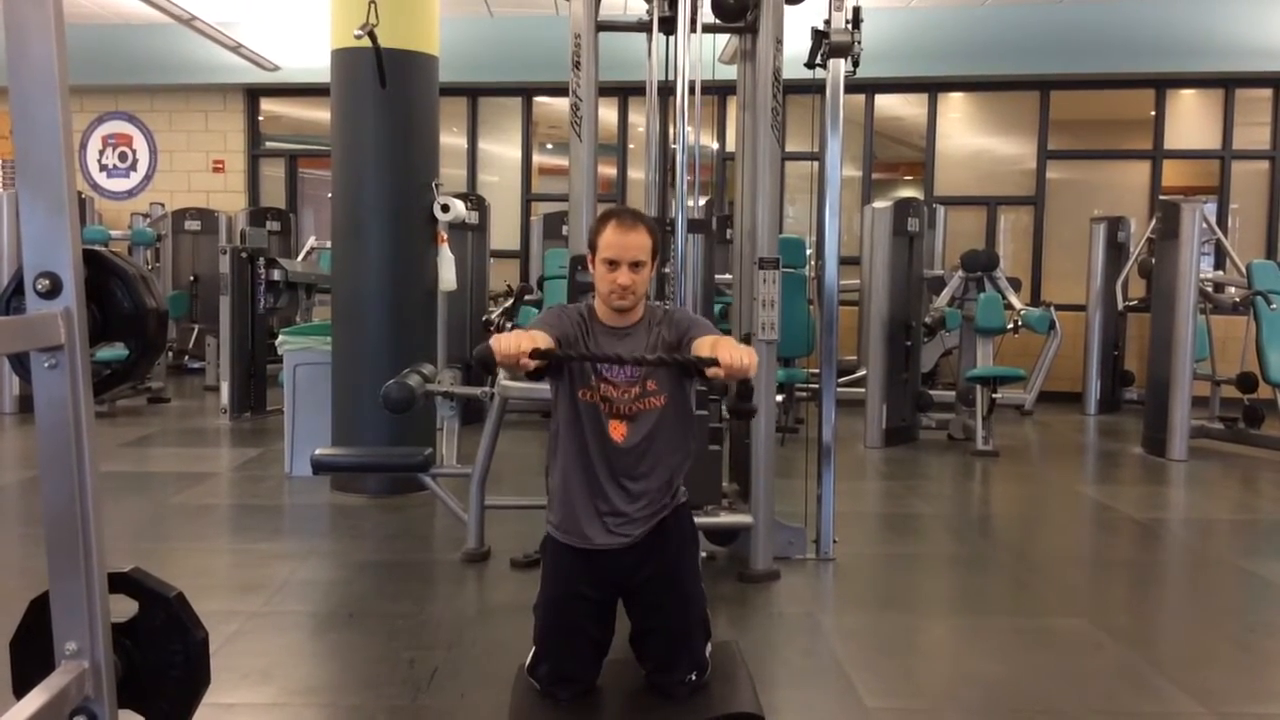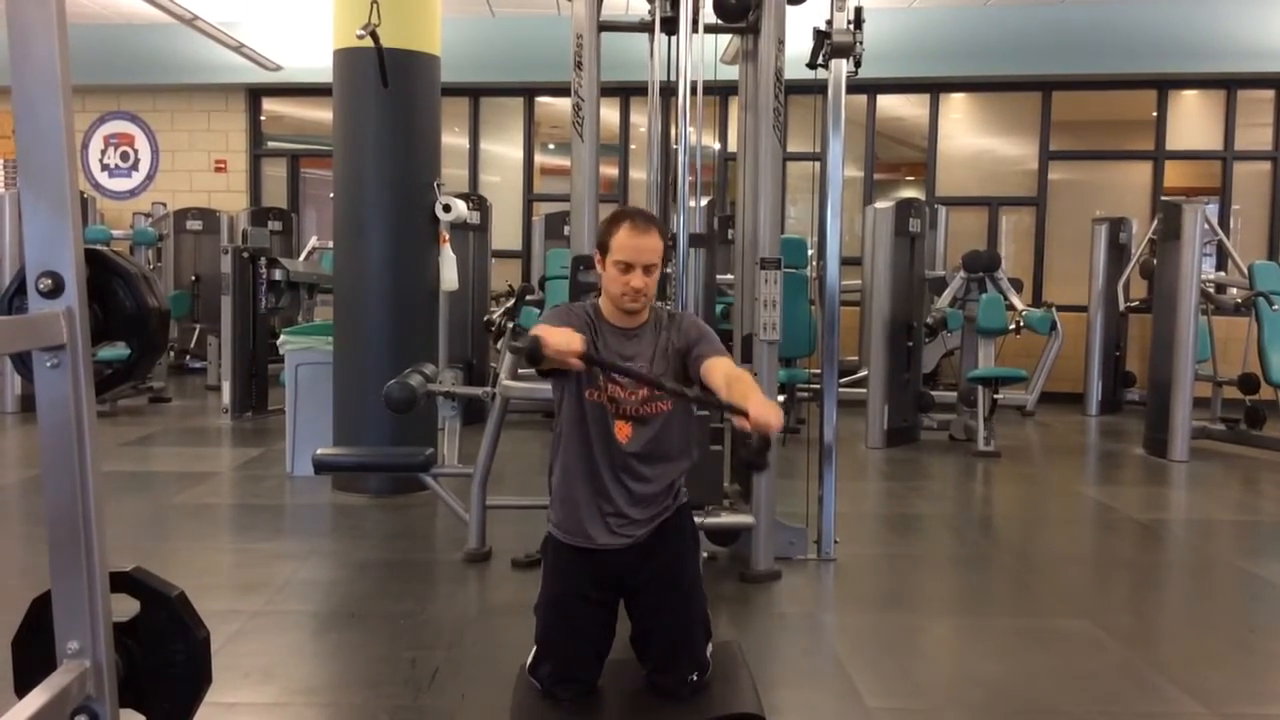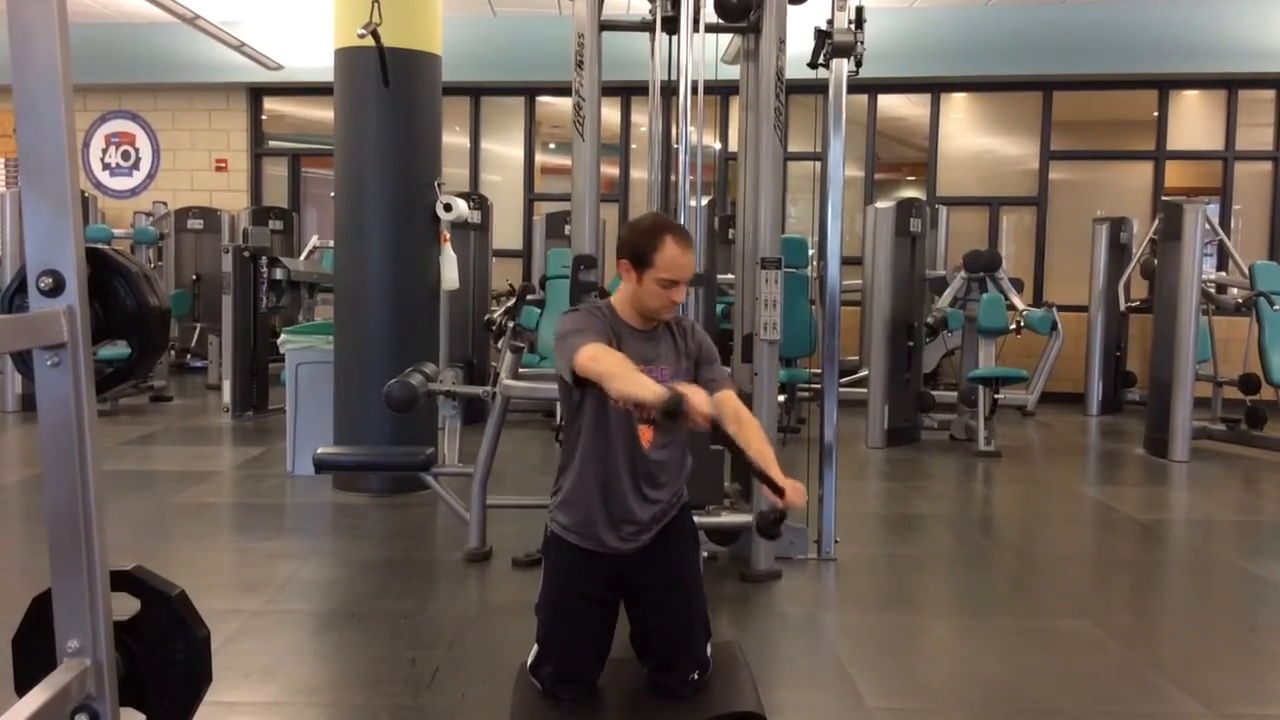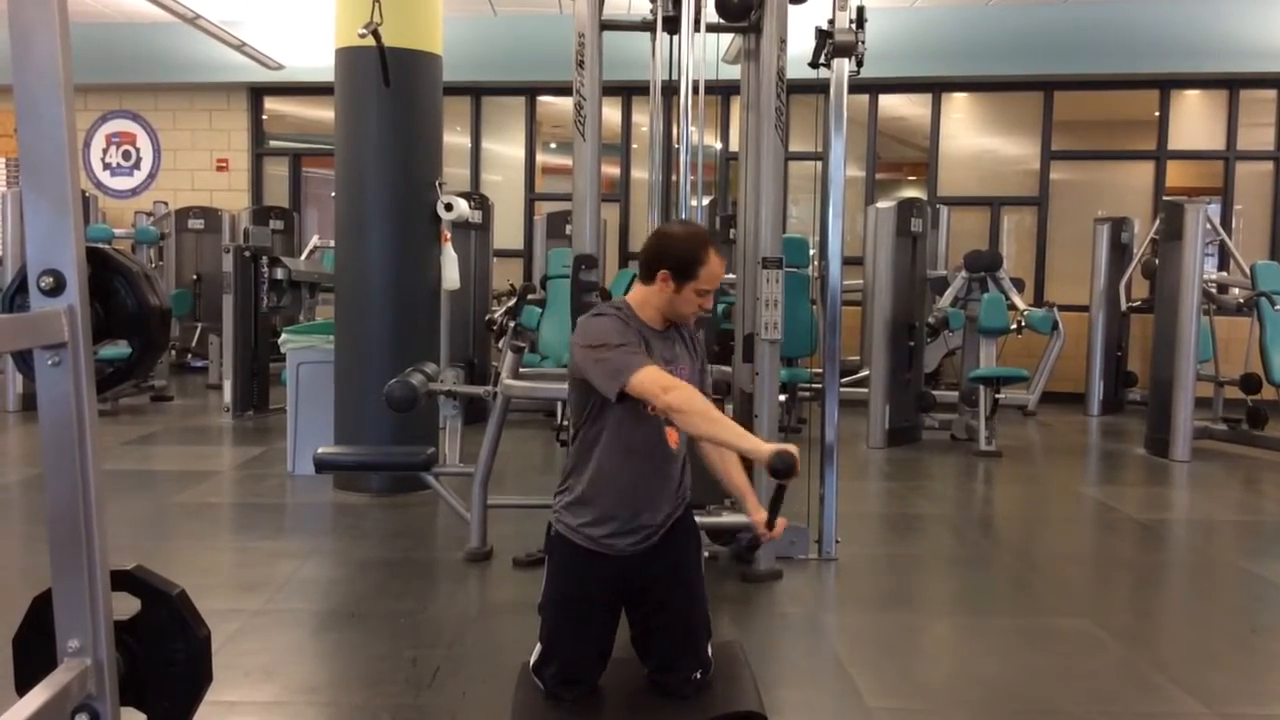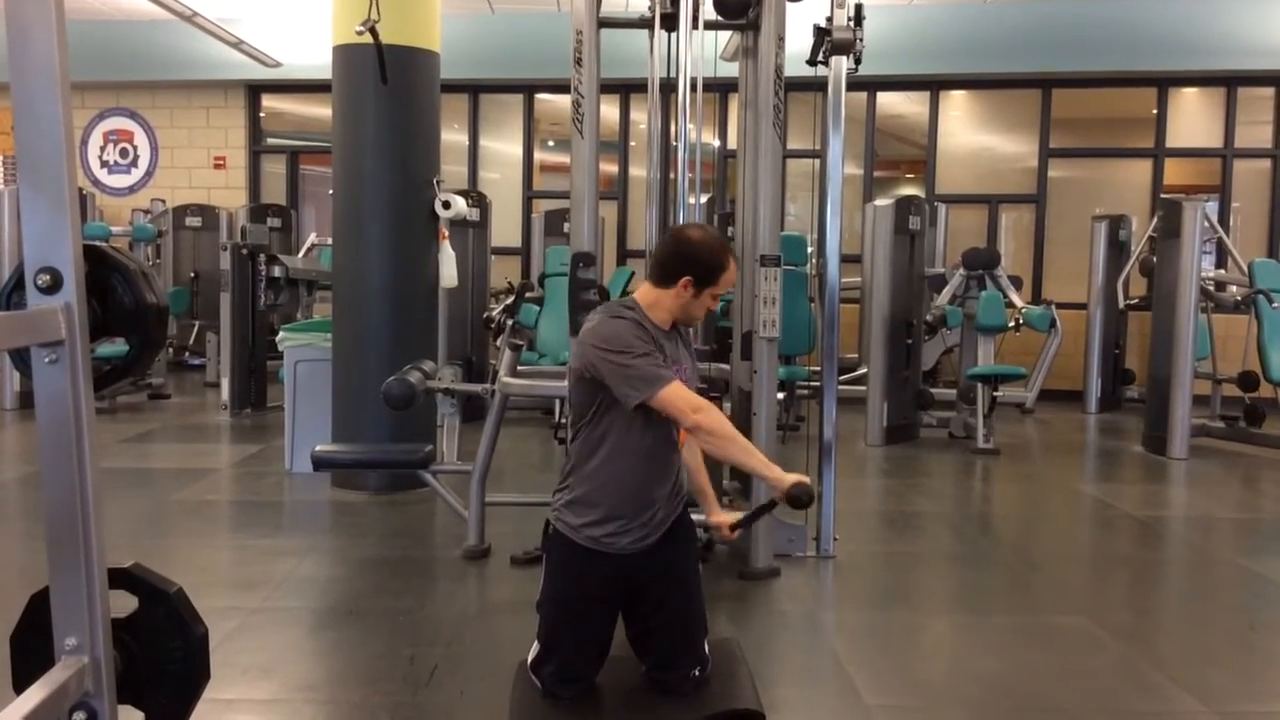
dt=0.3s
person 1, frame 1
left shoulder: (677, 328)
right shoulder: (566, 326)
left elbow: (711, 346)
right elbow: (534, 342)
left wrist: (733, 353)
right wrist: (513, 345)
left hip: (660, 528)
right hip: (577, 534)
left knee: (681, 679)
right knee: (559, 681)
left ankle: (649, 639)
right ankle: (588, 633)
person 1, frame 2
left shoulder: (684, 331)
right shoulder: (572, 320)
left elbow: (726, 374)
right elbow: (549, 337)
left wrist: (756, 405)
right wrist: (552, 343)
left hip: (662, 528)
right hip: (580, 534)
left knee: (682, 679)
right knee: (560, 682)
left ankle: (647, 636)
right ankle: (592, 636)
person 1, frame 3
left shoulder: (691, 338)
right shoulder: (583, 325)
left elbow: (732, 410)
right elbow: (607, 368)
left wrist: (776, 476)
right wrist: (671, 394)
left hip: (664, 530)
right hip: (583, 535)
left knee: (683, 679)
right knee: (562, 682)
left ankle: (648, 634)
person 1, frame 4
left shoulder: (689, 340)
right shoulder: (601, 331)
left elbow: (704, 428)
right elbow: (671, 398)
left wrist: (752, 505)
right wrist: (759, 447)
left hip: (667, 531)
right hip: (589, 537)
left knee: (685, 679)
right knee: (565, 683)
left ankle: (647, 634)
person 1, frame 5
left shoulder: (677, 336)
right shoulder: (611, 333)
right elbow: (694, 417)
left wrist: (712, 507)
right wrist: (776, 476)
left hip: (664, 529)
right hip: (588, 536)
left knee: (682, 677)
right knee: (563, 681)
left ankle: (645, 630)
